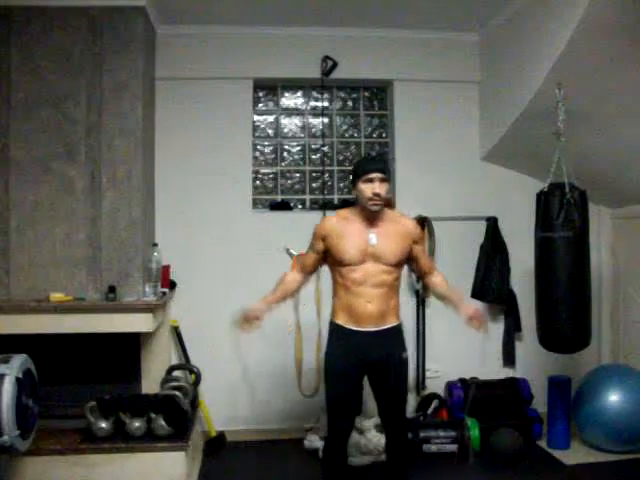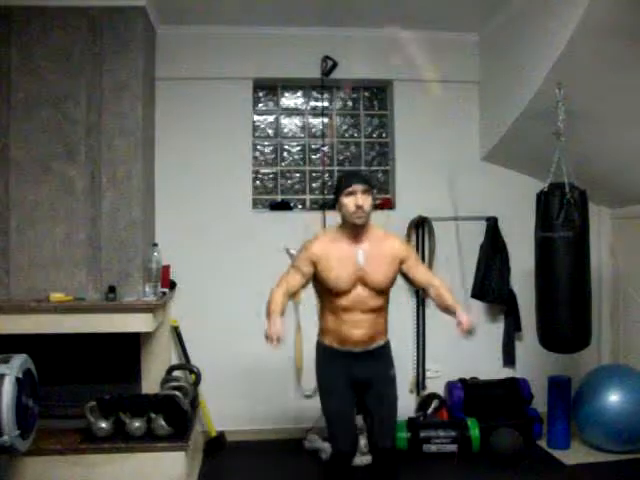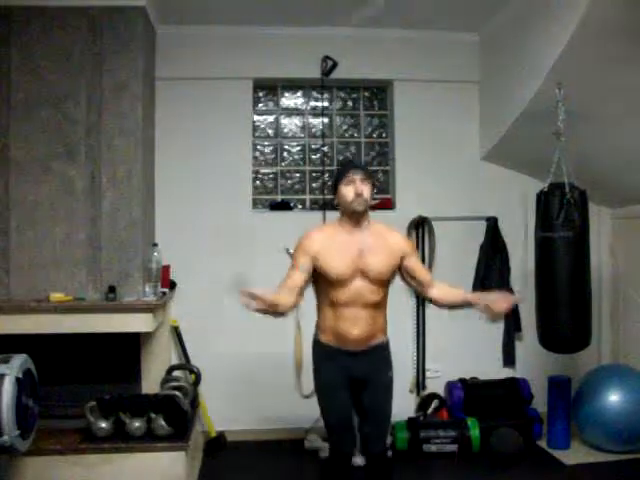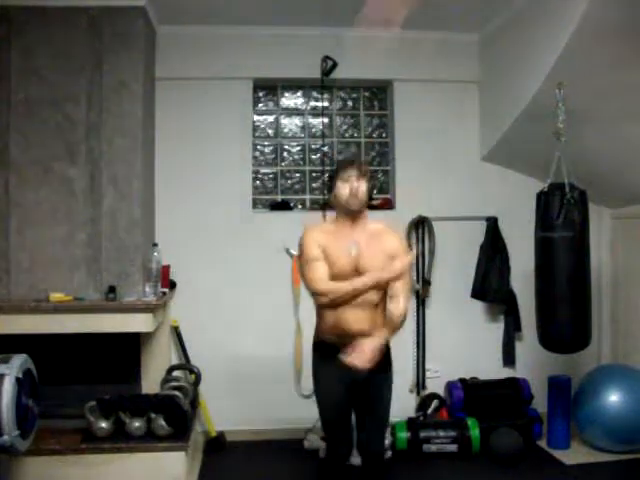
dt=0.5s
person 1, frame 1
left shoulder: (408, 228)
right shoulder: (331, 227)
left elbow: (429, 274)
right elbow: (300, 271)
left wrist: (461, 304)
right wrist: (265, 305)
left hip: (390, 339)
right hip: (344, 339)
left knee: (396, 426)
right knee: (339, 429)
person 1, frame 2
left shoulder: (395, 246)
right shoulder: (318, 248)
left elbow: (433, 286)
right elbow: (282, 291)
left wrist: (457, 311)
right wrist: (274, 319)
left hip: (378, 359)
right hip: (333, 360)
left knee: (384, 445)
right knee: (343, 446)
person 1, frame 3
left shoulder: (395, 241)
right shoulder: (314, 241)
left elbow: (431, 288)
right elbow: (288, 297)
left wrist: (479, 299)
right wrist: (268, 303)
left hip: (376, 355)
right hip: (331, 357)
left knee: (375, 447)
right knee: (341, 447)
person 1, frame 4
left shoulder: (391, 240)
right shoulder: (315, 237)
left elbow: (399, 306)
right elbow: (323, 293)
left wrist: (376, 343)
right wrist: (376, 278)
left hip: (374, 356)
right hip: (330, 356)
left knee: (372, 445)
right knee: (339, 446)
